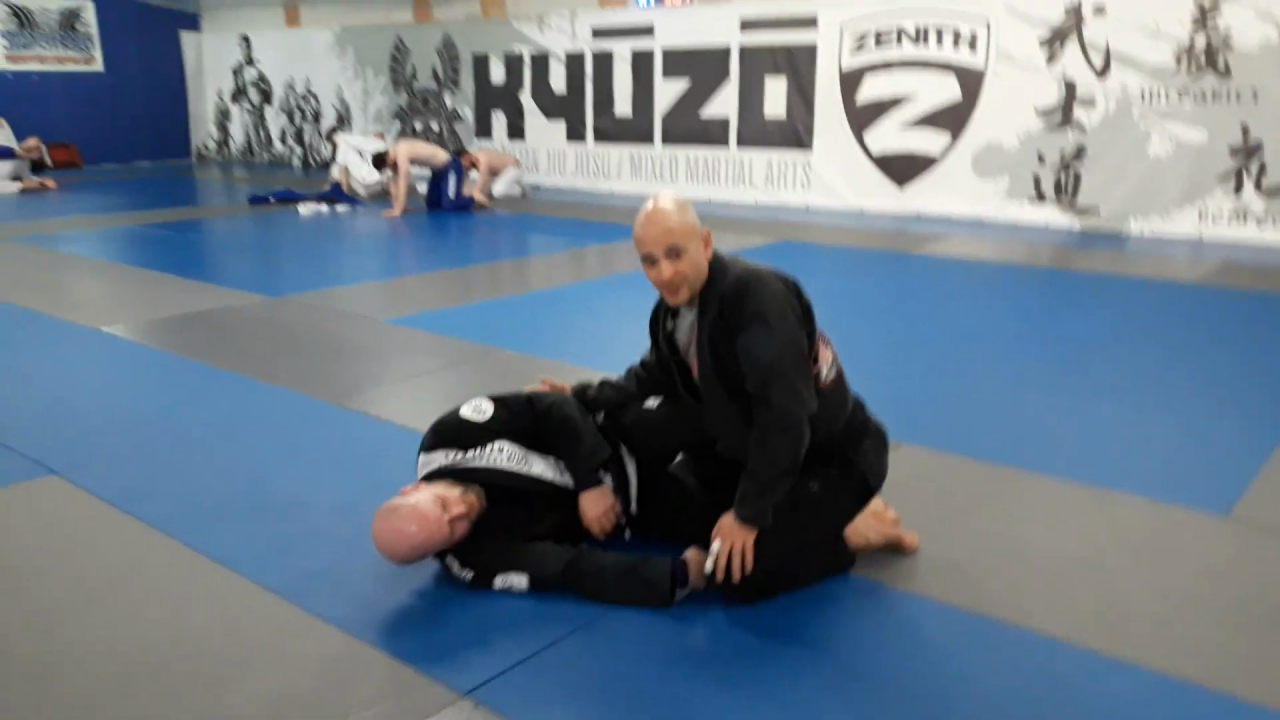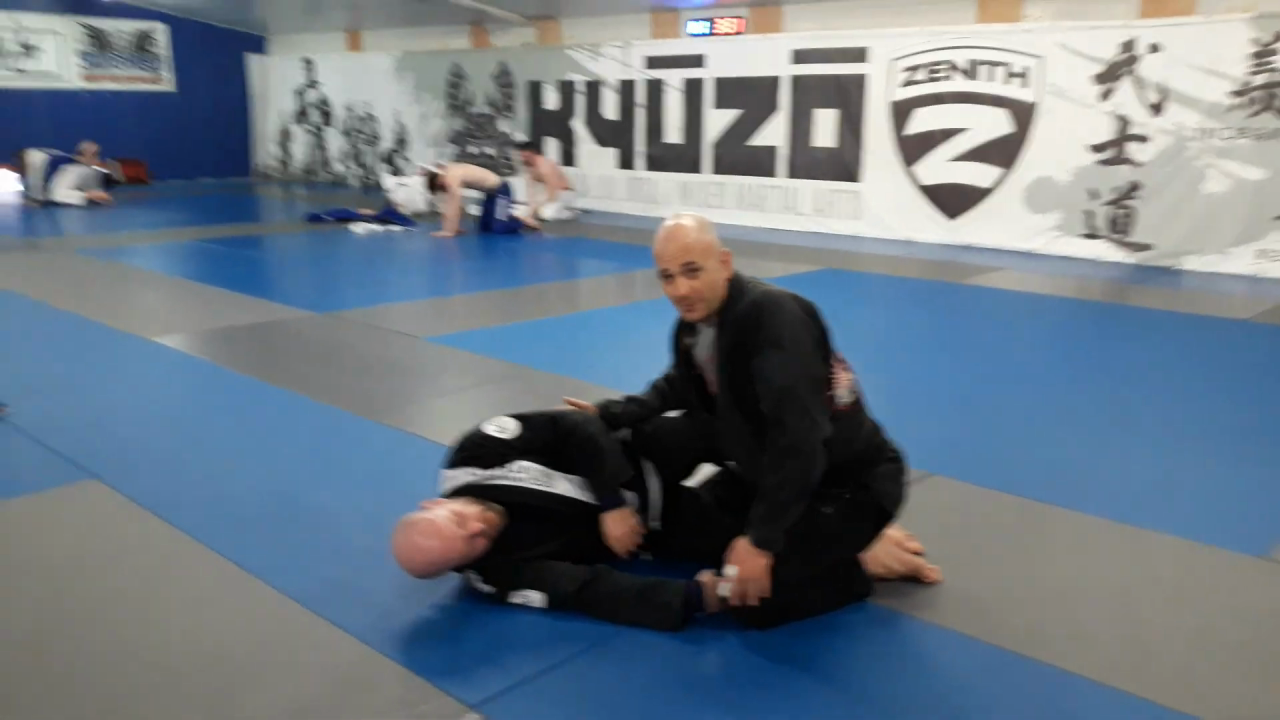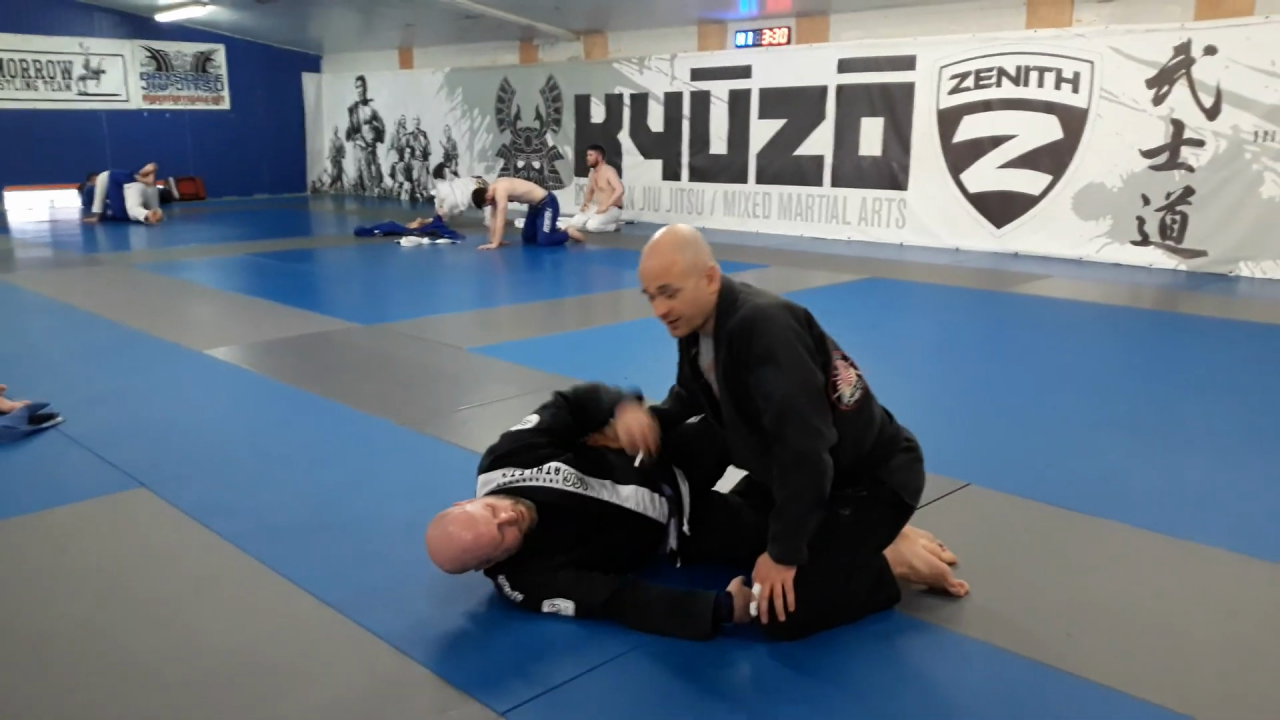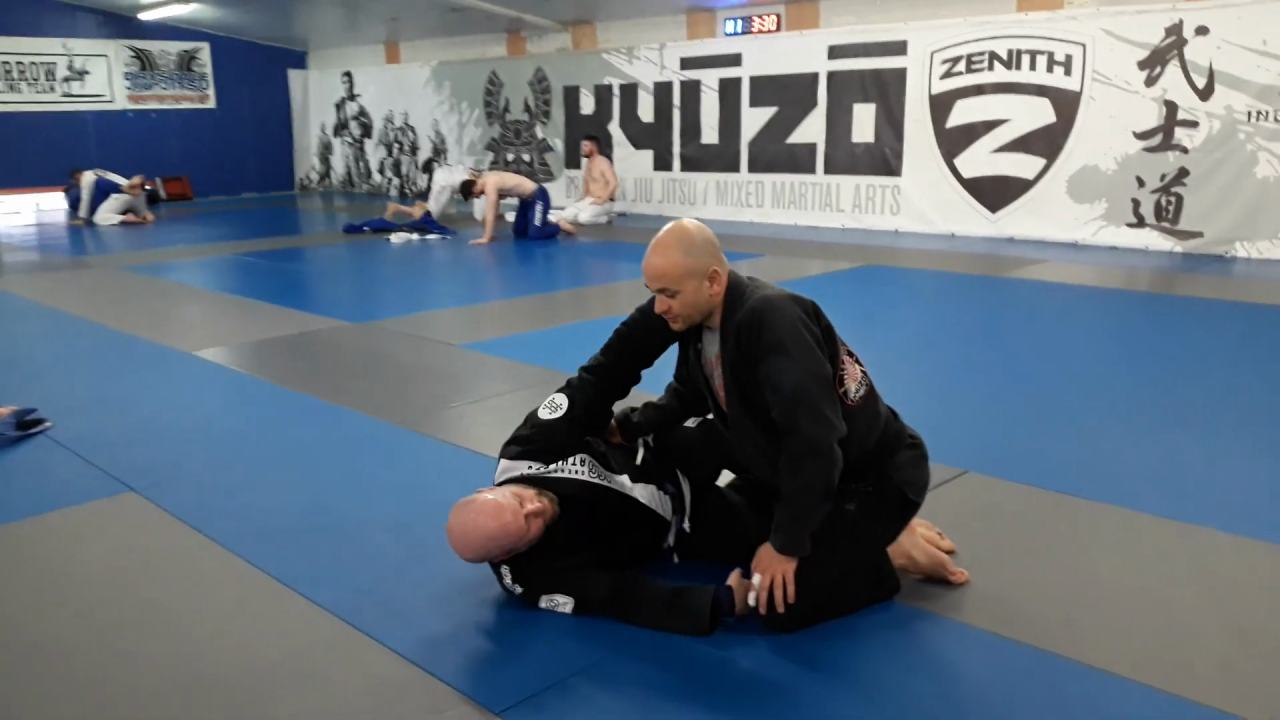
dt=0.5s
person 1, frame 1
left shoulder: (450, 434)
right shoulder: (480, 561)
left elbow: (548, 409)
right elbow: (577, 571)
left wrist: (590, 481)
right wrist: (684, 573)
person 1, frame 2
left shoulder: (475, 455)
right shoulder: (500, 577)
left elbow: (571, 429)
right elbow: (593, 592)
left wrist: (612, 502)
right wrist: (700, 598)
left hip: (638, 456)
right hip: (650, 525)
right ankle: (860, 557)
person 1, frame 3
left shoulder: (506, 460)
right shoulder: (530, 584)
left elbow: (577, 405)
right elbow: (621, 604)
left wrist: (620, 407)
right wrist: (726, 608)
left hip: (661, 467)
right hip: (674, 532)
person 1, frame 4
left shoulder: (534, 444)
right shoulder: (537, 577)
left elbow: (606, 372)
right elbow: (625, 597)
right wrist: (728, 602)
left hip: (663, 459)
right hip: (677, 528)
right ankle: (884, 555)
person 2, frame 1
left shoulder: (755, 295)
right shoulder: (672, 309)
left elbow: (783, 416)
right elbow: (657, 375)
left wrist: (748, 513)
right wrist: (582, 398)
left hip: (832, 456)
right hip: (752, 448)
left knee: (741, 576)
left ankle: (854, 530)
person 2, frame 2
left shoulder: (772, 317)
right shoulder: (693, 325)
left elbow: (797, 440)
right elbow: (678, 391)
left wrist: (763, 539)
right wrist: (607, 414)
left hip: (851, 481)
right hip: (775, 473)
left knee: (755, 599)
right ankle: (826, 536)
person 2, frame 3
left shoulder: (764, 327)
right shoulder: (697, 325)
left elbow: (805, 447)
right elbow: (691, 396)
left wrist: (784, 553)
right wrist: (636, 426)
left hip: (871, 476)
right hip: (800, 474)
left knee: (786, 612)
person 2, frame 4
left shoulder: (772, 320)
right shoulder: (698, 321)
left elbow: (813, 440)
right elbow: (687, 395)
left wrist: (787, 543)
right wrist: (626, 426)
left hip: (874, 475)
left knee: (785, 603)
right ankle: (861, 533)
